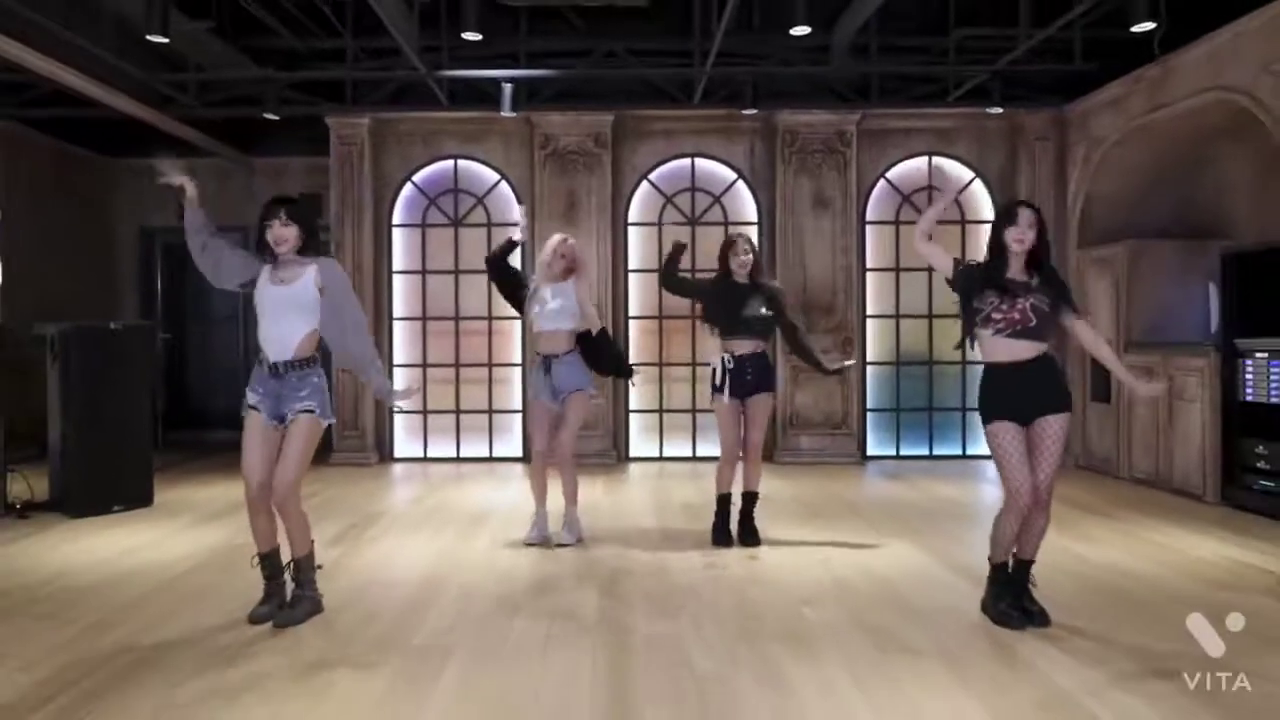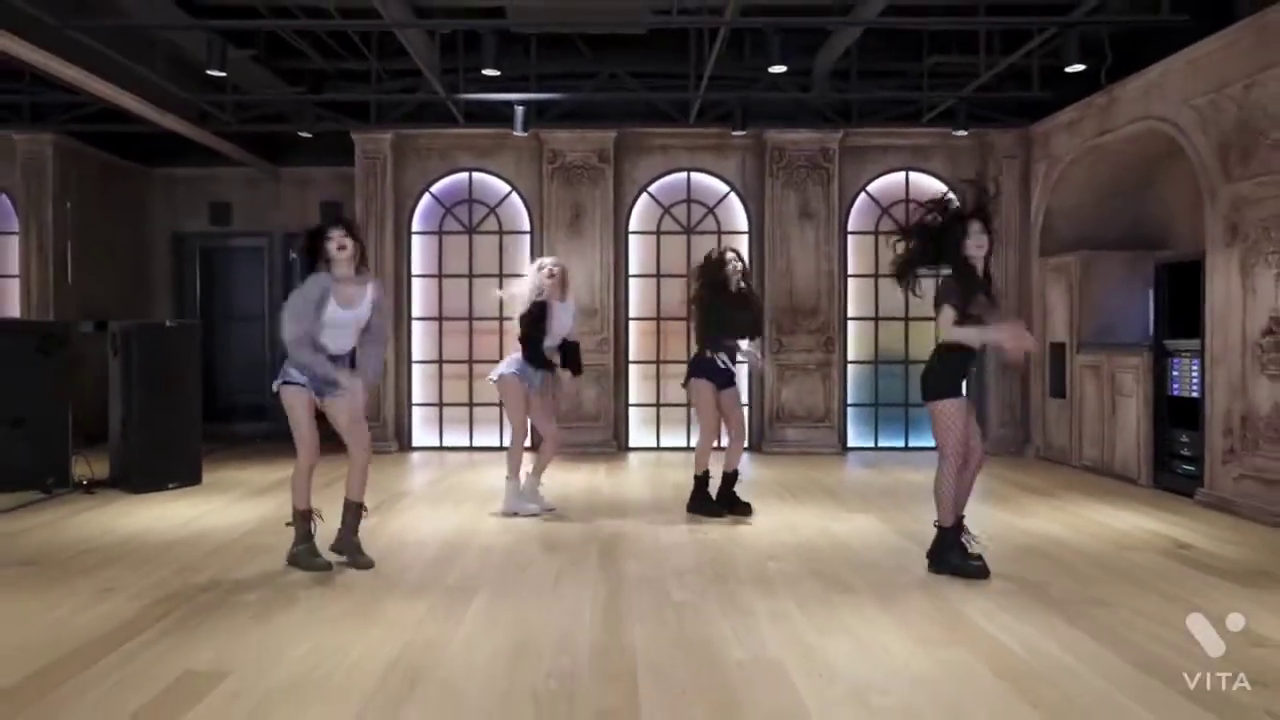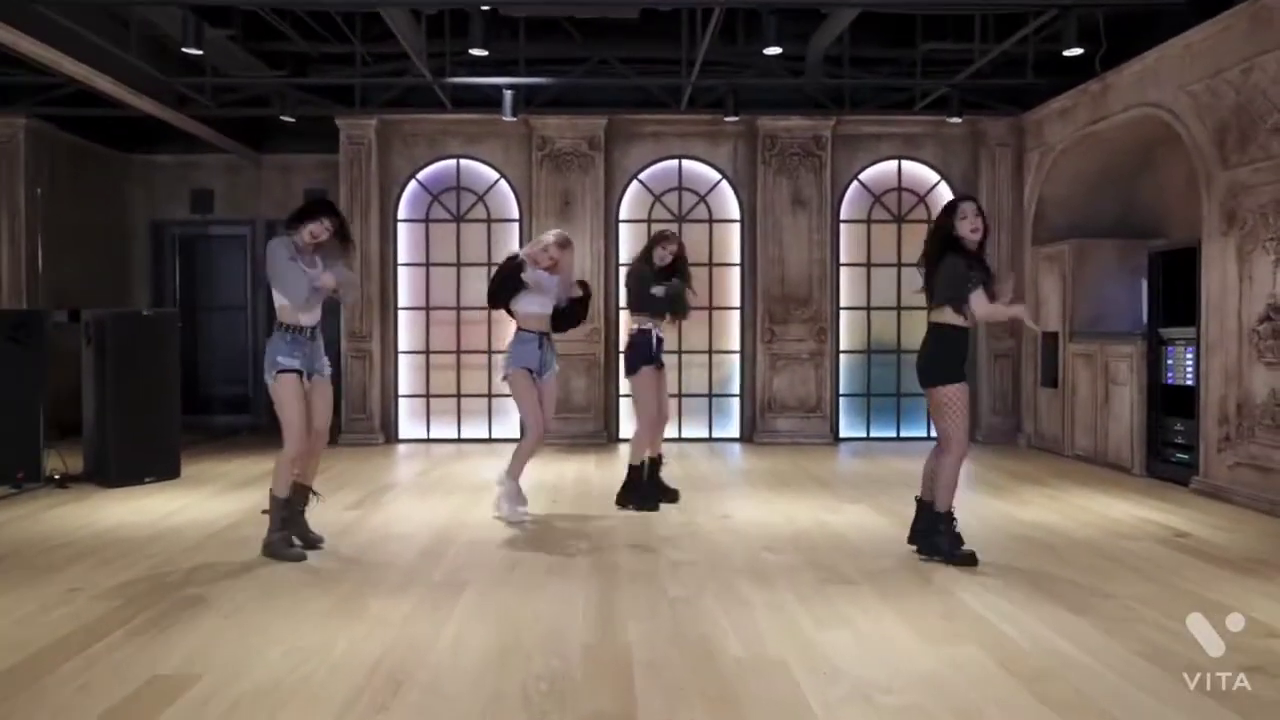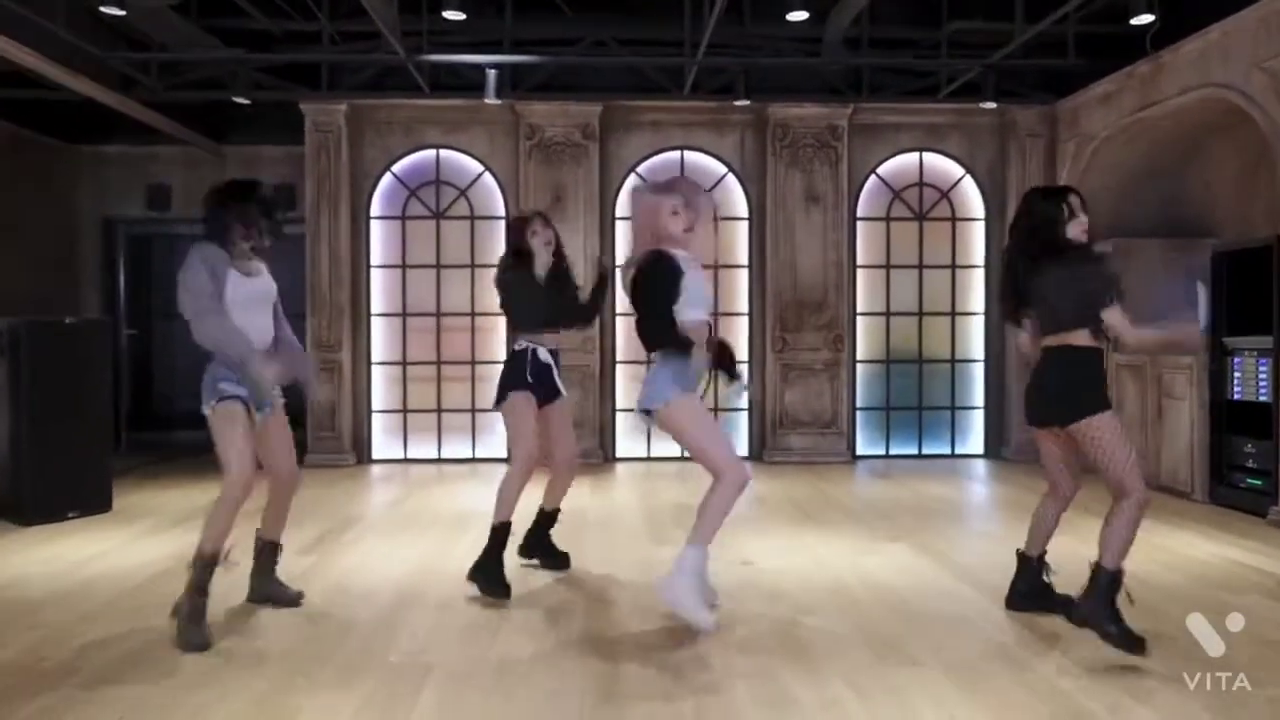
dt=1s
person 1, frame 1
left shoulder: (1045, 286)
right shoulder: (972, 277)
left elbow: (1086, 334)
right elbow: (919, 240)
left wrist: (1131, 380)
right wrist: (944, 201)
left hip: (1046, 389)
right hip: (999, 392)
left knee: (1041, 496)
right knee: (1020, 495)
left ankle: (1019, 585)
right ankle: (996, 588)
person 1, frame 2
left shoulder: (980, 282)
right shoulder: (955, 284)
left elbow: (987, 327)
right elbow: (947, 331)
left wrist: (1010, 338)
right wrist: (996, 335)
left hip: (952, 376)
right hip: (943, 376)
left knee: (973, 456)
right knee: (952, 456)
left ankle: (950, 538)
right ankle: (946, 547)
person 1, frame 3
left shoulder: (967, 262)
right shoulder: (958, 262)
left elbow: (971, 312)
right elbow: (984, 313)
left wrist: (1002, 303)
right wrist: (1018, 311)
left hip: (940, 358)
right hip: (943, 359)
left knee: (947, 443)
right knee: (957, 446)
left ankle: (925, 524)
right ankle: (940, 532)
person 1, frame 4
left shoulder: (1031, 274)
right shoulder: (1087, 269)
right elbow: (1129, 337)
right wrist: (1177, 334)
left hip: (1042, 387)
right hip: (1079, 386)
left knee: (1062, 486)
right knee: (1133, 493)
left ankle: (1027, 582)
right ankle: (1099, 599)
person 2, frame 1
left shoulder: (325, 270)
right shoulder: (261, 269)
left elbow: (353, 329)
right elbow: (206, 250)
left wrist: (383, 388)
right wrist: (192, 197)
left hip: (304, 386)
right hip: (263, 386)
left knee: (283, 492)
right knee: (255, 491)
left ankle: (307, 590)
right ankle: (273, 587)
person 2, frame 2
left shoulder: (374, 289)
right shoulder: (316, 285)
left elbow: (375, 342)
right elbow: (295, 340)
left wrist: (364, 381)
right wrist: (339, 375)
left hip: (345, 374)
right hip: (302, 371)
left knee: (361, 446)
right knee: (308, 453)
left ankle: (348, 536)
right ankle: (301, 544)
person 2, frame 3
left shoulder: (320, 257)
right shoulder: (280, 248)
left elbow: (344, 289)
right elbow: (300, 295)
left wrist: (342, 276)
left hip: (314, 347)
right hip: (286, 349)
left knee: (319, 438)
right knee: (296, 442)
left ankle: (295, 516)
right ankle: (276, 533)
person 2, frame 4
left shoulder: (262, 267)
right shoulder: (204, 261)
left elbow: (278, 330)
right elbow: (212, 326)
left wrist: (303, 370)
right wrist: (257, 364)
left hip: (264, 383)
right hip: (228, 380)
left knee: (287, 478)
right knee: (241, 481)
left ankle: (263, 576)
right ankle: (193, 602)
person 3, frame 1
left shoulder: (574, 289)
right shoulder: (529, 288)
left elbow: (595, 331)
right elbow: (494, 265)
left wrist: (621, 367)
right wrist: (515, 240)
left hip: (573, 375)
right hip: (540, 374)
left knee: (564, 452)
right knee: (539, 453)
left ankle: (571, 522)
right ankle: (540, 521)
person 3, frame 2
left shoulder: (567, 306)
right shoulder: (539, 303)
left elbow: (569, 343)
right elbow: (530, 345)
left wrist: (572, 369)
right wrist: (552, 371)
left hip: (536, 374)
right hip: (515, 368)
left knee: (552, 437)
right knee: (520, 432)
left ankle: (530, 490)
right ankle: (512, 496)
person 3, frame 3
left shoulder: (556, 281)
right shoulder: (516, 266)
left elbow: (569, 320)
right elbow: (495, 299)
left wrist: (580, 295)
right wrist: (519, 276)
left hip: (547, 352)
right hip: (522, 350)
left knee: (540, 431)
right knee: (535, 428)
left ankle: (511, 482)
right ankle: (506, 493)
person 3, frame 4
left shoulder: (685, 266)
right shoulder: (659, 265)
right elbow: (656, 331)
left wrist: (718, 353)
right wrist: (694, 344)
left hip: (683, 384)
right hip: (670, 384)
left knee: (723, 475)
right knee: (734, 474)
left ankle: (691, 576)
right ankle: (685, 576)
person 4, frame 1
left shoulder: (767, 292)
right shoulder: (715, 289)
left elbow: (791, 332)
right elbow: (669, 283)
left wrist: (823, 366)
right wrist: (677, 249)
left hip: (760, 372)
right hip: (727, 373)
left knee: (753, 450)
right knee: (731, 451)
left ankle: (747, 519)
right ankle: (721, 520)
person 4, frame 2
left shoulder: (746, 298)
right shoulder: (710, 298)
left elbow: (755, 331)
right elbow: (705, 339)
left wrist: (751, 349)
right wrist: (740, 349)
left hip: (727, 368)
right hip: (705, 366)
left knee: (738, 433)
right knee: (710, 431)
left ankle: (727, 493)
right ankle: (699, 495)
person 4, frame 3
left shoulder: (666, 278)
right shoulder: (639, 272)
left elbow: (678, 311)
right elbow: (652, 304)
left wrist: (677, 291)
right wrist: (674, 290)
left hip: (653, 347)
right hip: (642, 346)
left knee: (659, 417)
right knee: (648, 420)
left ankle: (651, 480)
right ankle: (632, 488)
person 4, frame 4
left shoulder: (561, 278)
right shoulder: (516, 276)
left elbow: (583, 318)
right elbow: (526, 314)
left wrist: (601, 282)
right wrist: (538, 274)
left hip: (550, 370)
right hip: (523, 370)
left knee: (566, 459)
right knee: (525, 458)
left ankle: (539, 536)
right ankle: (489, 559)
